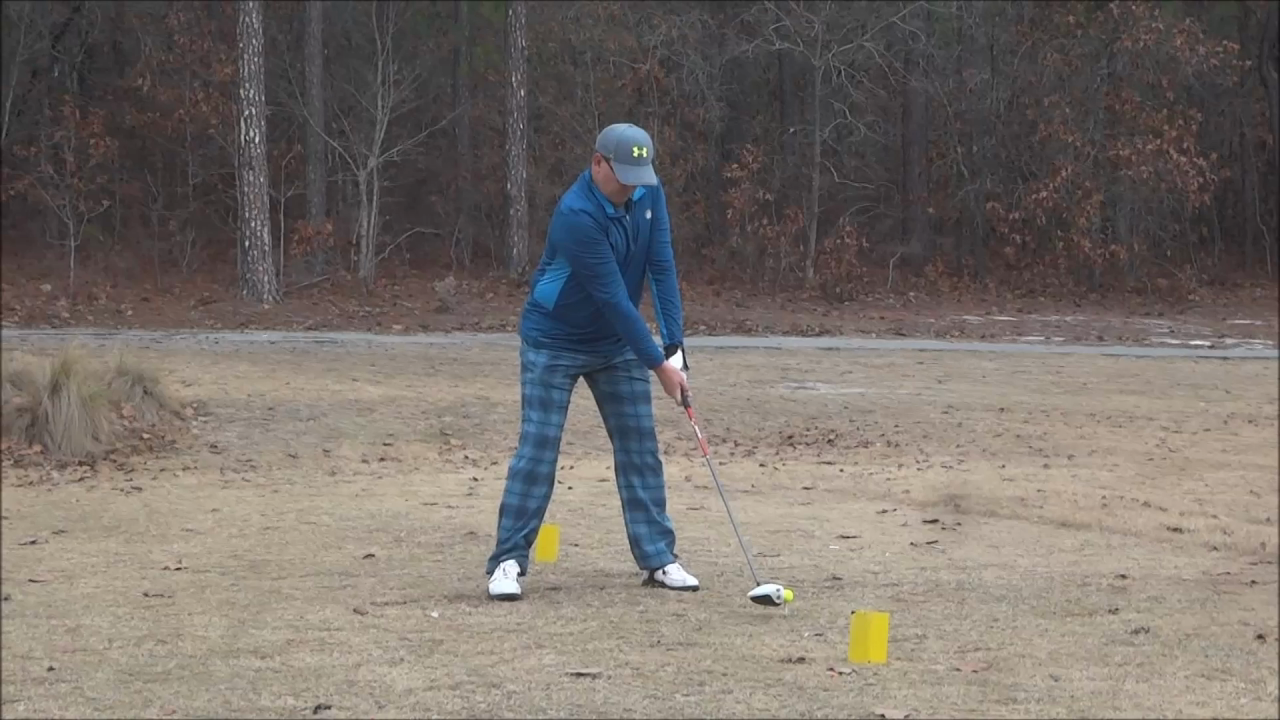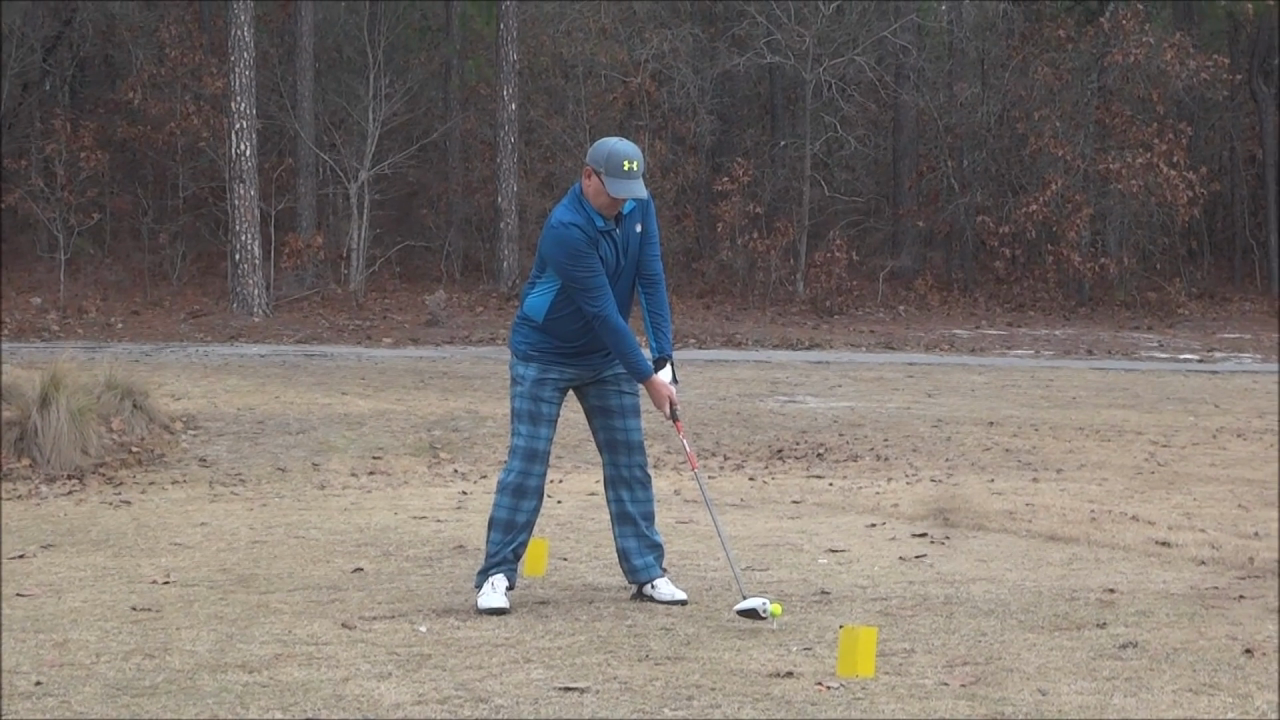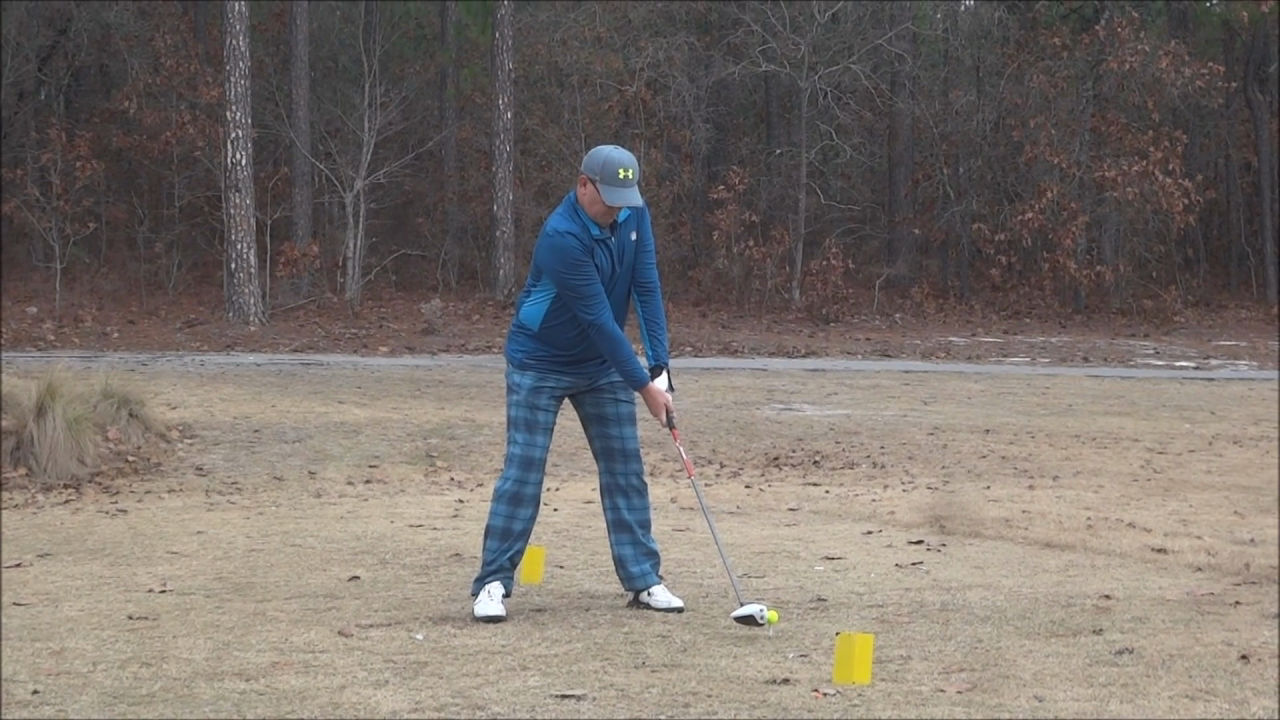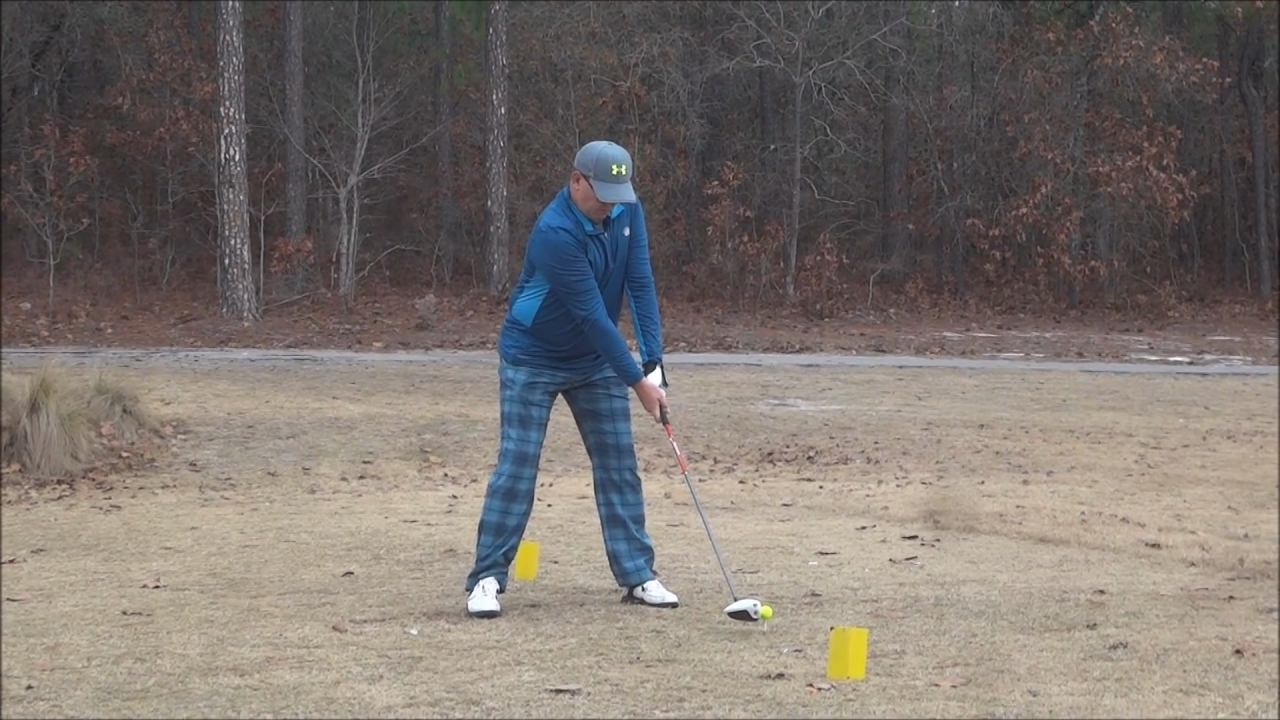
dt=1s
person 1, frame 1
left shoulder: (649, 194)
right shoulder: (576, 215)
left elbow: (662, 268)
right elbow: (612, 297)
left wrist: (675, 344)
right wrist: (658, 363)
left hip: (617, 342)
right hip: (554, 342)
left knee: (640, 449)
right knee: (537, 449)
left ankle: (658, 559)
right ankle: (508, 561)
person 1, frame 2
left shoulder: (639, 207)
right shoulder: (566, 228)
left elbow: (652, 281)
right elbow: (603, 311)
left wrist: (664, 358)
right wrist: (647, 377)
left hip: (607, 355)
right hip: (544, 356)
left knee: (630, 462)
right knee: (527, 463)
left ankle: (647, 572)
right ankle: (496, 575)
person 1, frame 3
left shoulder: (633, 214)
right shoulder: (561, 236)
left elbow: (647, 288)
right elbow: (598, 319)
left wrist: (659, 365)
right wrist: (644, 385)
left hip: (603, 363)
right hip: (539, 363)
left knee: (626, 471)
right knee: (523, 472)
left ankle: (643, 580)
right ankle: (492, 583)
person 1, frame 4
left shoulder: (627, 210)
right shoulder: (555, 232)
left elbow: (641, 284)
right elbow: (592, 315)
left wrist: (654, 361)
right wrist: (638, 380)
left hip: (596, 358)
right hip: (533, 359)
left knee: (619, 465)
right knee: (517, 466)
left ankle: (637, 575)
right ankle: (486, 578)
